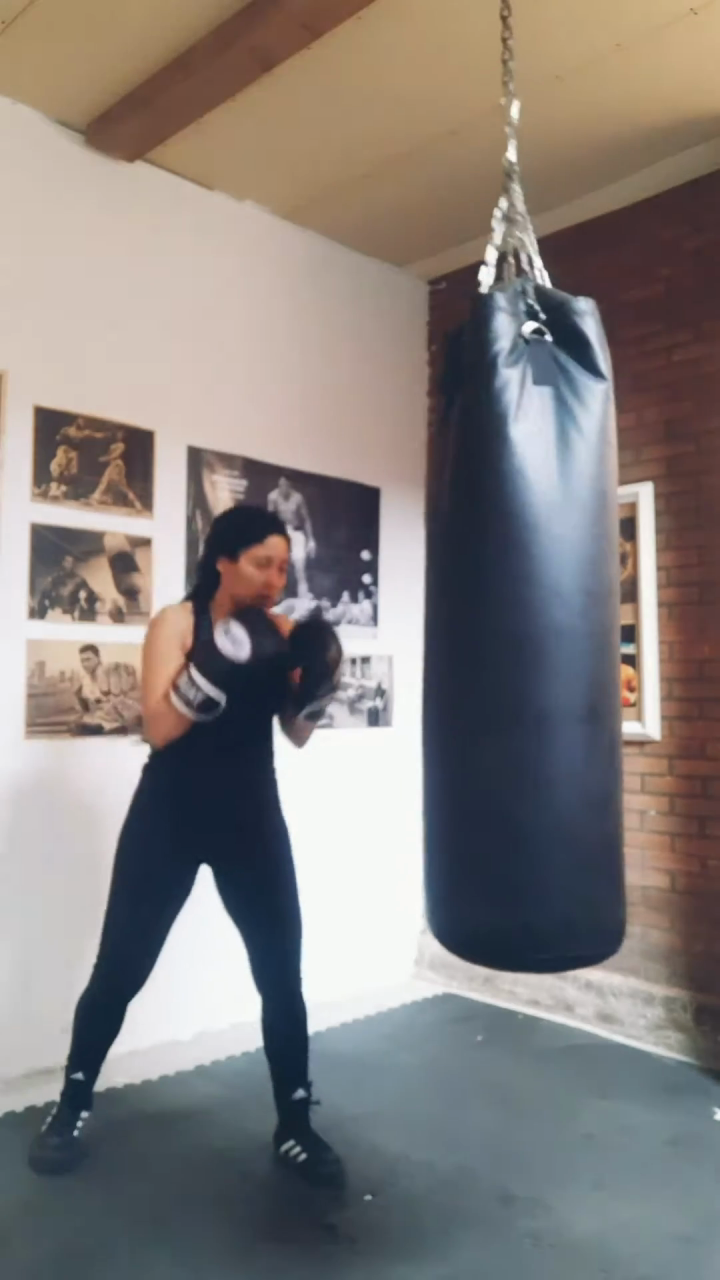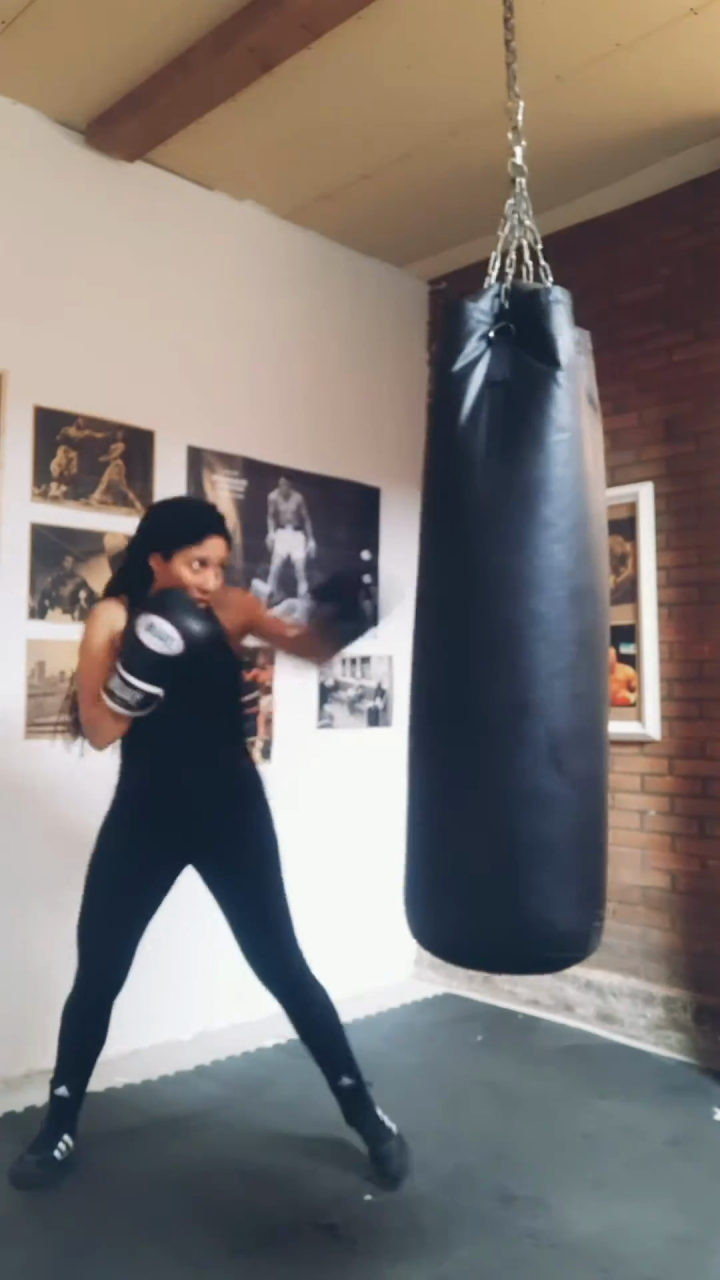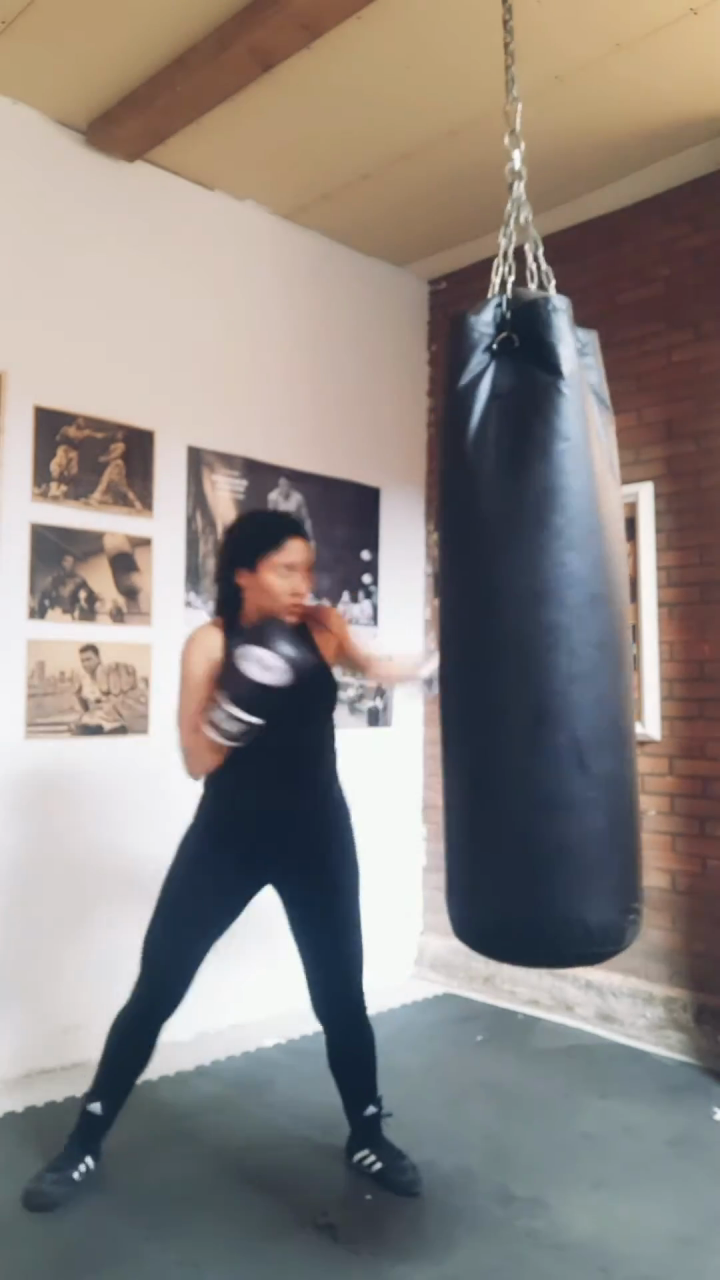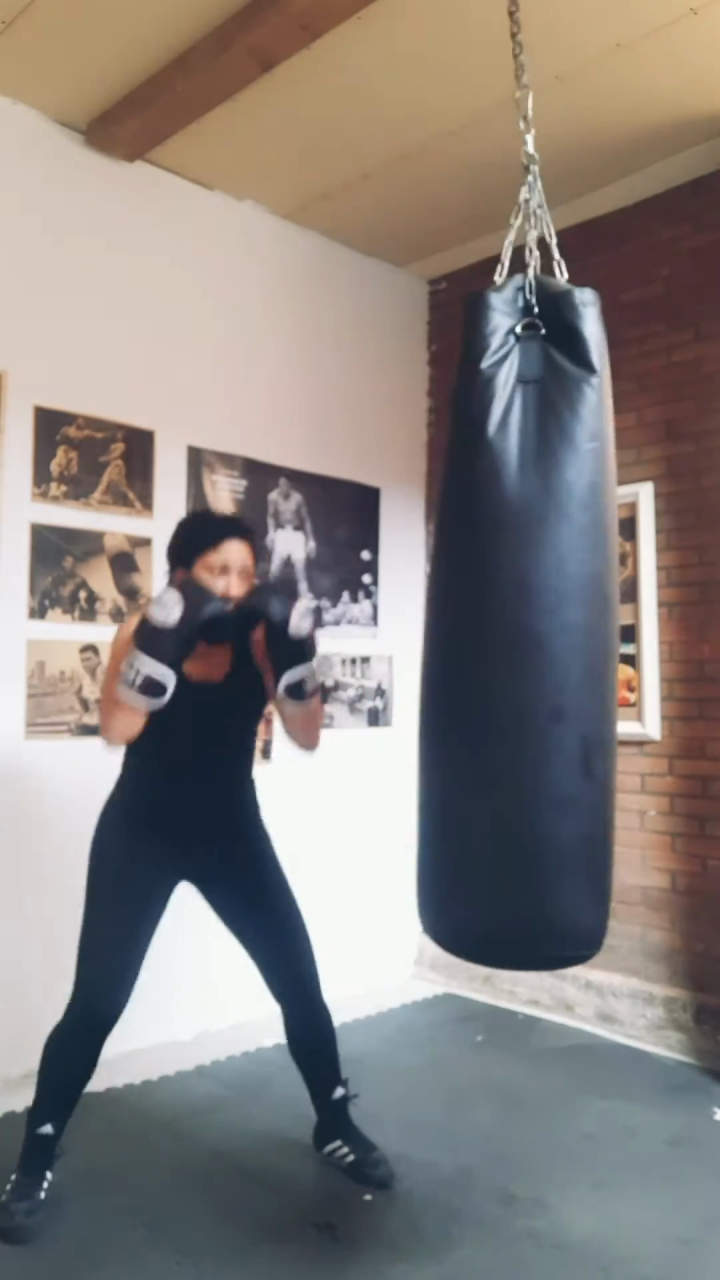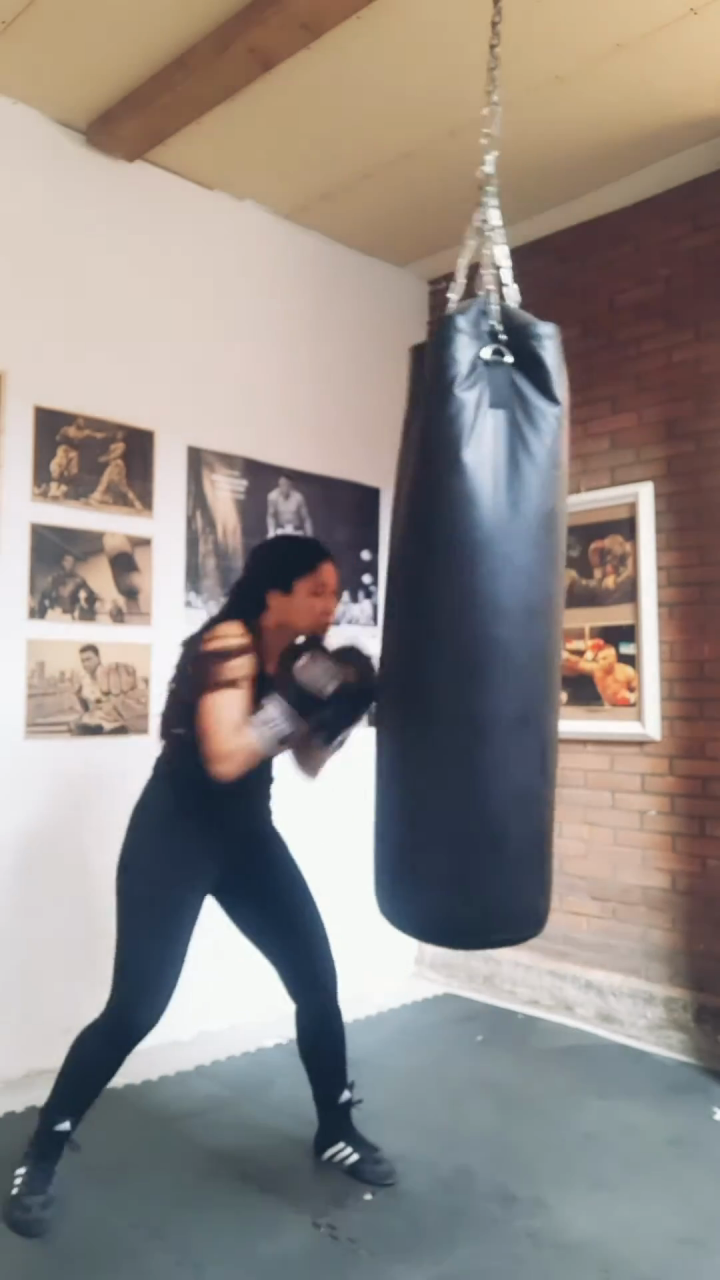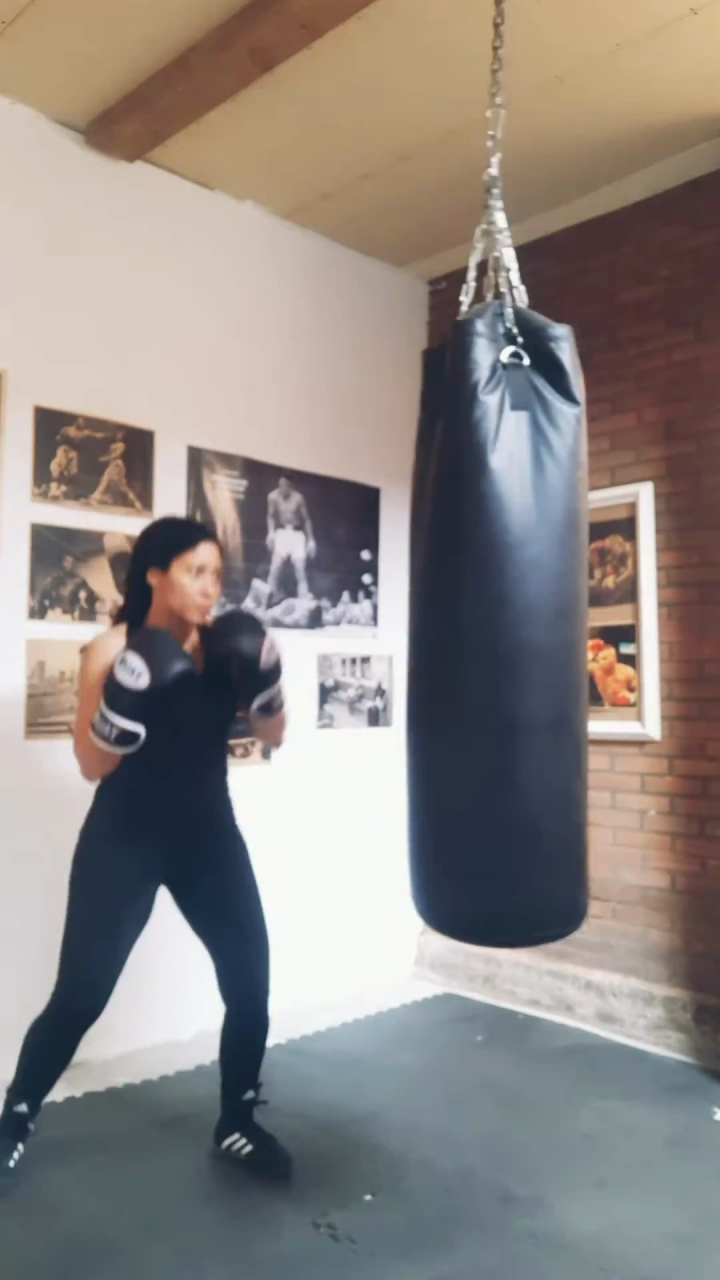
dt=0.7s
person 1, frame 1
left shoulder: (280, 633)
right shoulder: (177, 623)
left elbow: (298, 735)
right elbow: (157, 730)
left wrist: (315, 681)
right wrist: (219, 666)
left hip: (252, 817)
right hip: (169, 817)
left knee: (282, 976)
right knee: (120, 969)
left ankle: (295, 1126)
right ankle: (73, 1107)
person 1, frame 2
left shoulder: (228, 609)
right shoulder: (114, 617)
left elbow: (309, 646)
right elbow: (98, 731)
left wrist: (331, 630)
right wrist: (145, 656)
left hip: (231, 811)
right hip: (144, 815)
left knee: (280, 966)
right knee: (97, 974)
left ankle: (361, 1110)
right ankle: (59, 1127)
person 1, frame 3
left shoulder: (321, 625)
right shoulder: (210, 644)
left elbow: (371, 667)
right elbow: (197, 762)
left wrist: (426, 667)
left hip: (318, 836)
right hip: (228, 838)
left knee: (341, 1002)
right knee: (154, 992)
left ankle: (367, 1136)
right ankle: (85, 1142)
person 1, frame 4
left shoulder: (262, 635)
right shoulder: (147, 630)
left elbow: (308, 736)
right elbow: (119, 728)
left wrist: (295, 655)
right wrist: (157, 639)
left hip: (232, 834)
right hip: (140, 834)
left knee: (299, 984)
right knee: (96, 1003)
left ankle: (336, 1127)
person 1, frame 5
left shoulder: (295, 656)
right shoulder: (229, 646)
left elbow: (311, 761)
right elbow: (225, 759)
left wrist: (342, 701)
right wrist: (301, 701)
left hip: (247, 835)
right hip: (174, 835)
left knee: (317, 982)
right knee: (136, 1007)
left ankle: (336, 1131)
person 1, frame 6
left shoulder: (229, 639)
right shoulder: (113, 647)
left elbow: (272, 737)
right elbow: (93, 764)
left wrist: (262, 675)
right wrist: (130, 698)
left hip: (208, 833)
right hip: (124, 836)
left knee: (250, 986)
right knee: (80, 997)
left ankle: (237, 1123)
